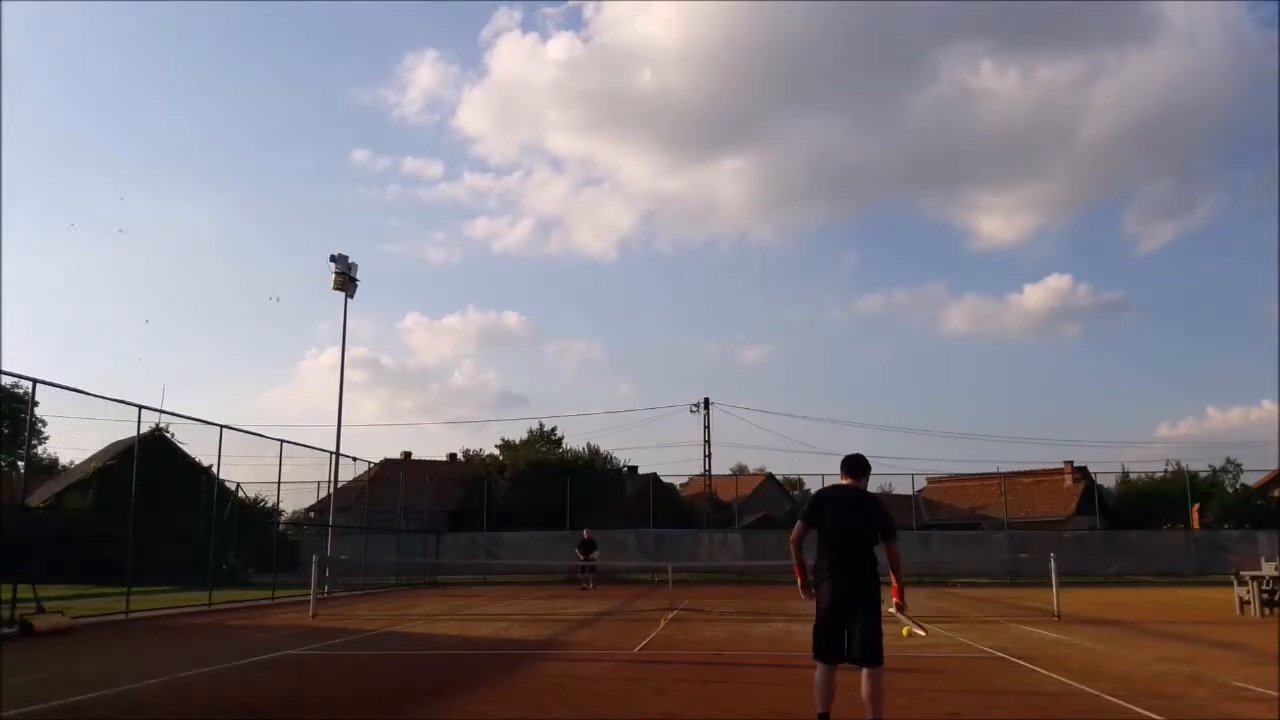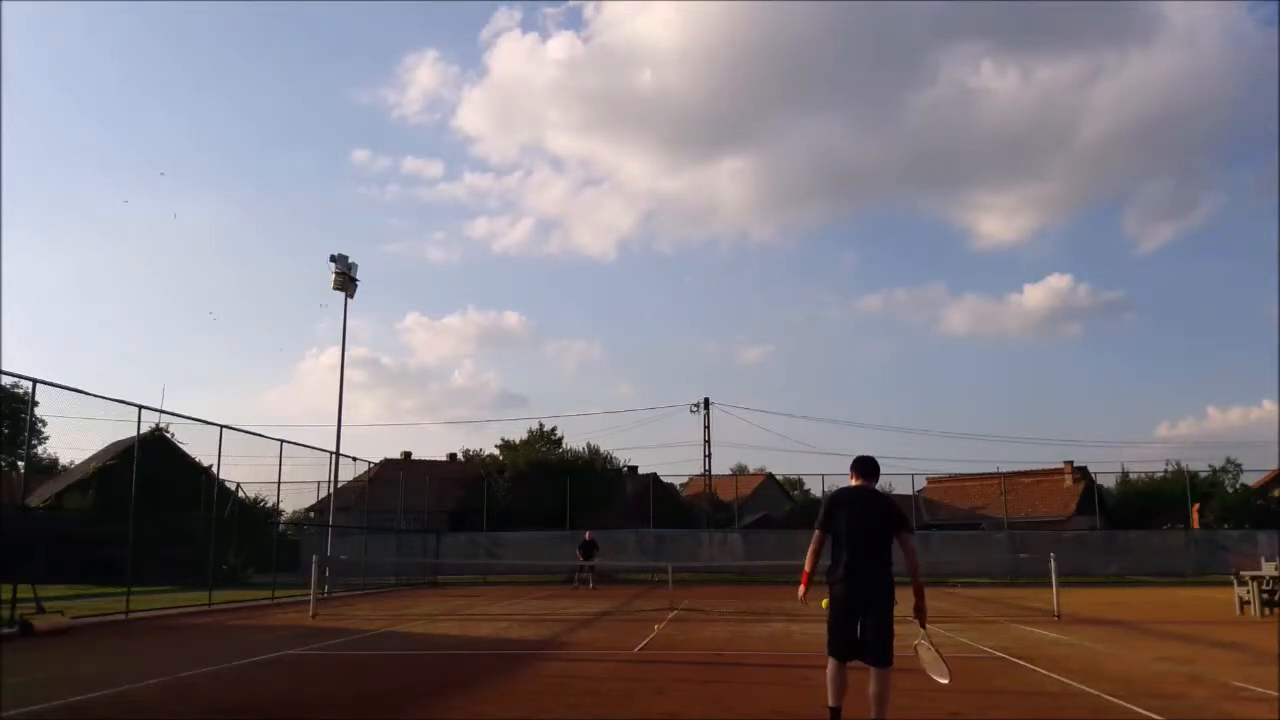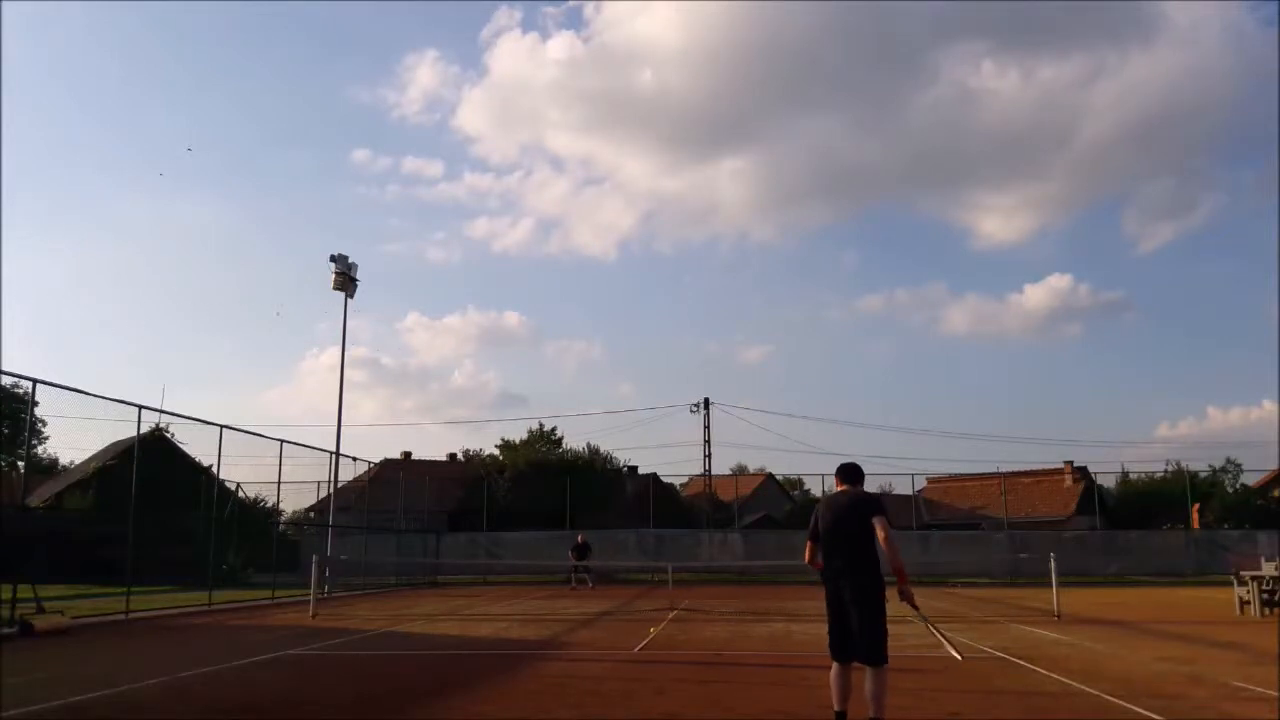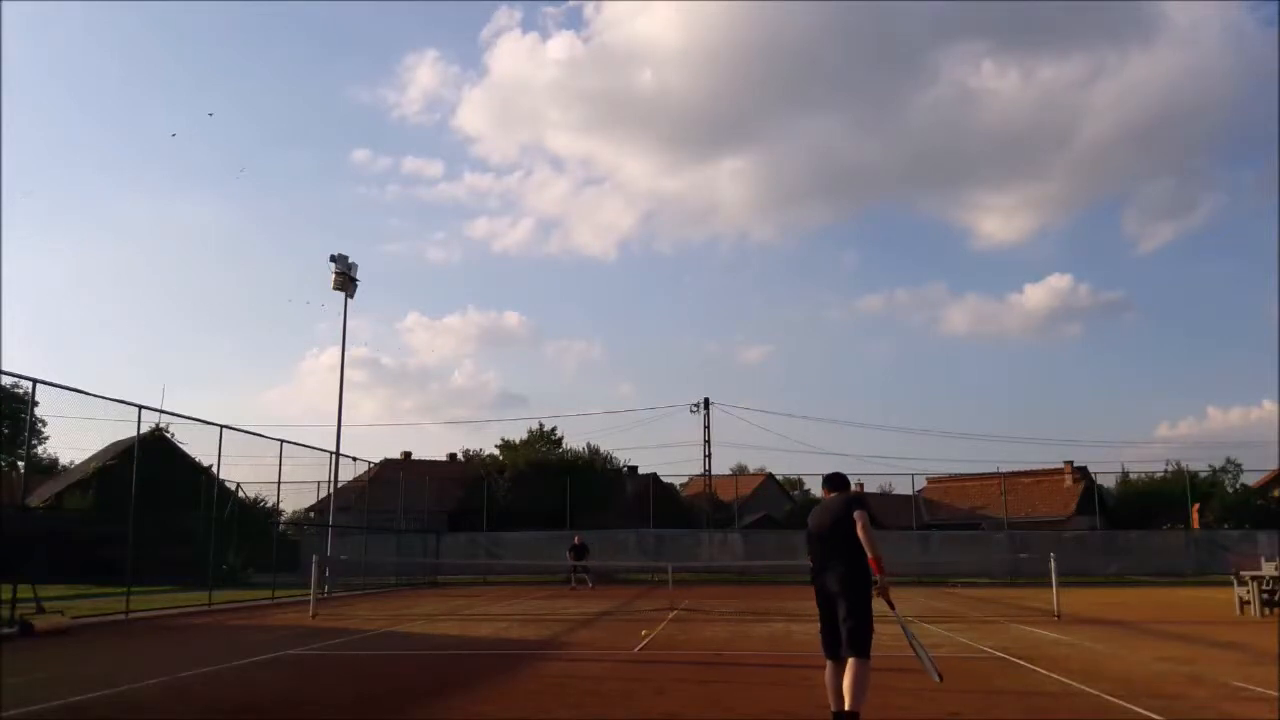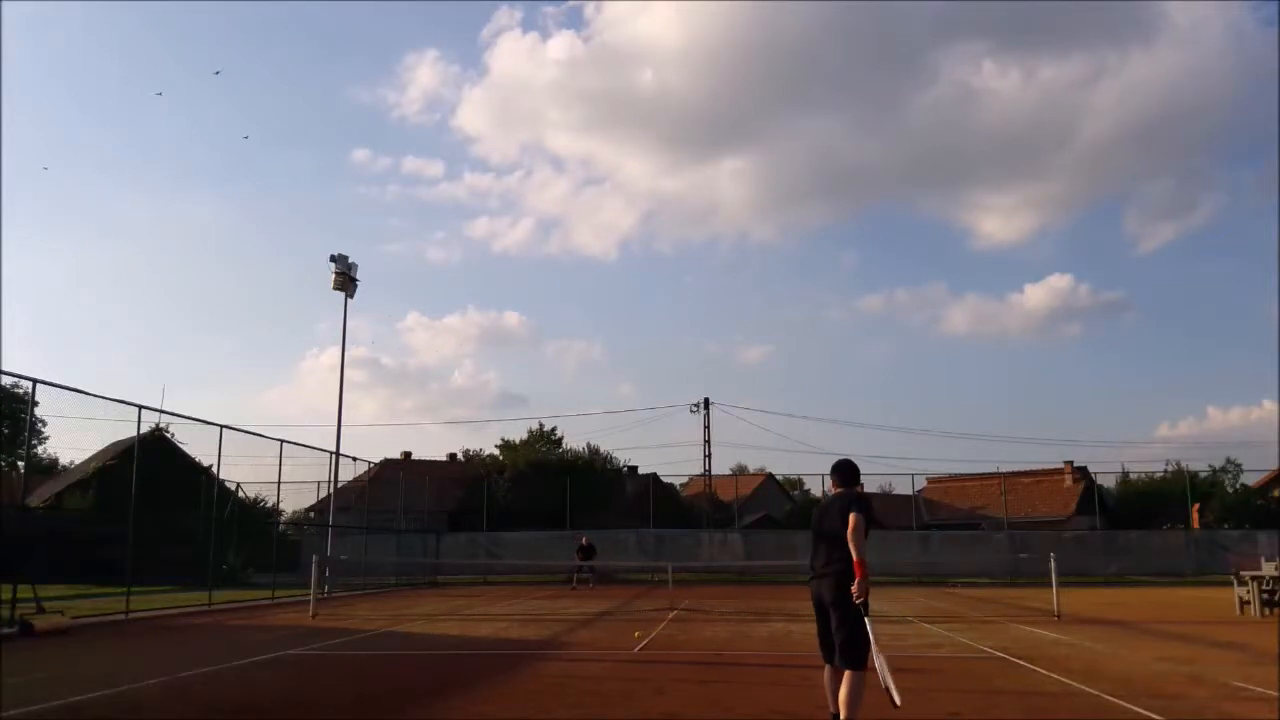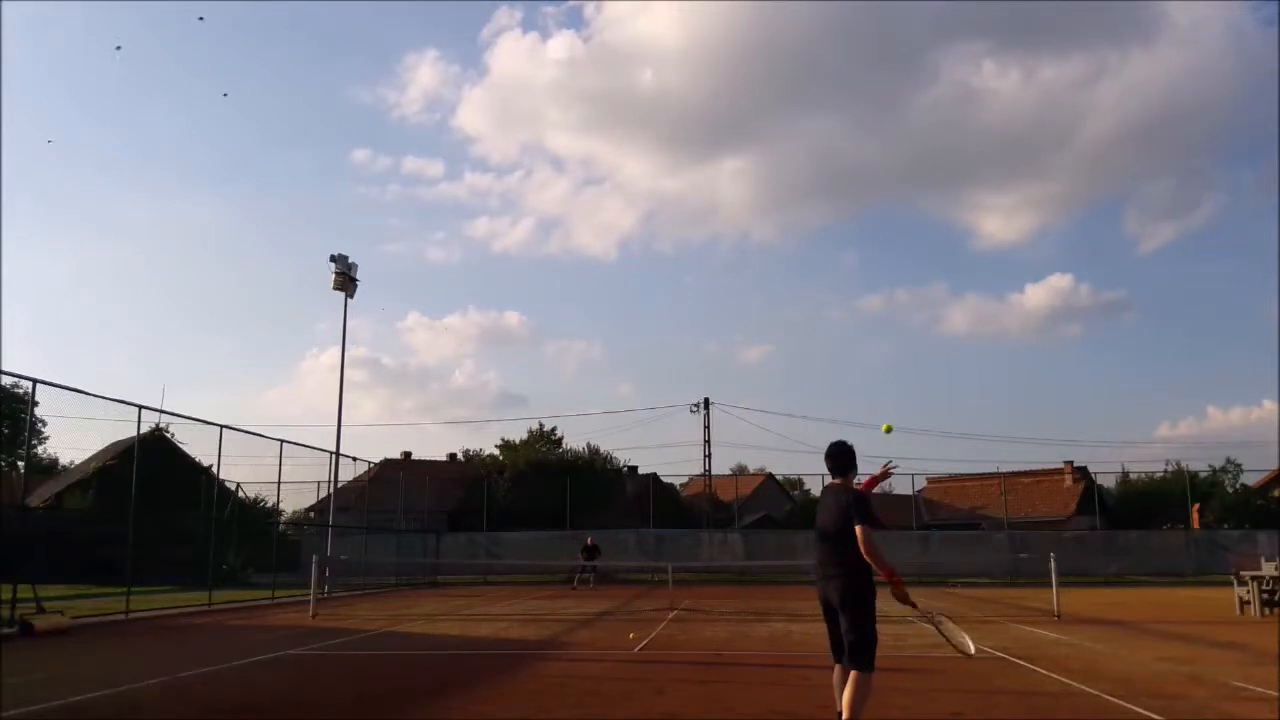
dt=0.4s
person 1, frame 1
left shoulder: (821, 497)
right shoulder: (874, 504)
left elbow: (795, 540)
right elbow: (893, 555)
left wrist: (802, 576)
right wrist: (898, 593)
left hip: (828, 584)
right hip: (863, 584)
left knee: (826, 661)
right knee: (871, 663)
person 1, frame 2
left shoulder: (834, 499)
right shoulder: (889, 505)
left elbow: (816, 546)
right elbow: (910, 553)
left wrist: (805, 581)
right wrist: (919, 596)
left hip: (842, 584)
right hip: (878, 586)
left knee: (837, 657)
right knee: (880, 663)
person 1, frame 3
left shoulder: (823, 506)
right shoulder: (869, 500)
left elbow: (810, 558)
right elbow: (885, 537)
right wrist: (902, 580)
left hip: (834, 586)
right hip: (865, 583)
left knee: (840, 660)
right knee: (875, 662)
person 1, frame 4
left shoulder: (814, 514)
right shoulder: (855, 499)
right elbow: (862, 526)
right wrist: (878, 569)
left hip: (823, 584)
right hip: (851, 578)
left knee: (834, 658)
right knee: (857, 655)
person 1, frame 5
left shoulder: (821, 508)
right shoulder: (857, 499)
right elbow: (854, 529)
right wrist: (861, 573)
left hip: (819, 585)
right hip: (844, 584)
left knee: (833, 661)
right knee: (854, 665)
person 1, frame 6
left shoulder: (827, 494)
right shoulder: (855, 498)
right elbow: (865, 545)
left wrist: (875, 479)
right wrist: (895, 581)
left hip: (827, 586)
right hip: (852, 586)
left knee: (843, 661)
right knee: (861, 667)
